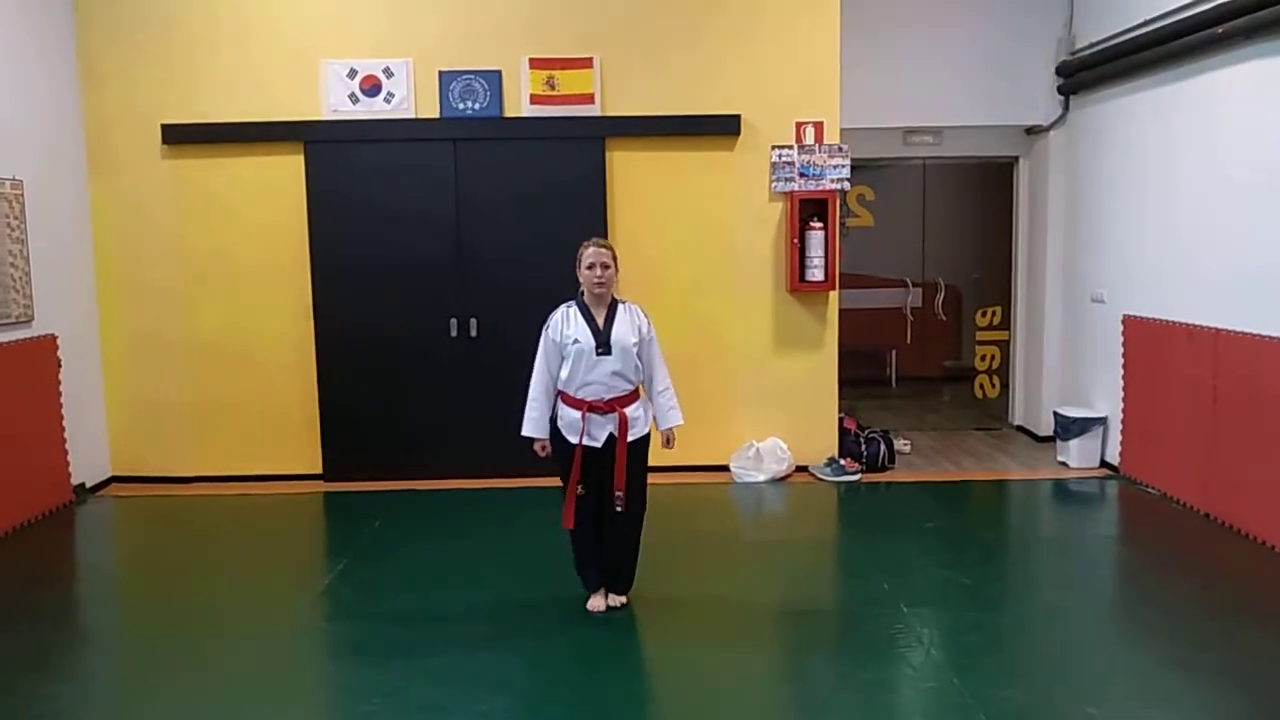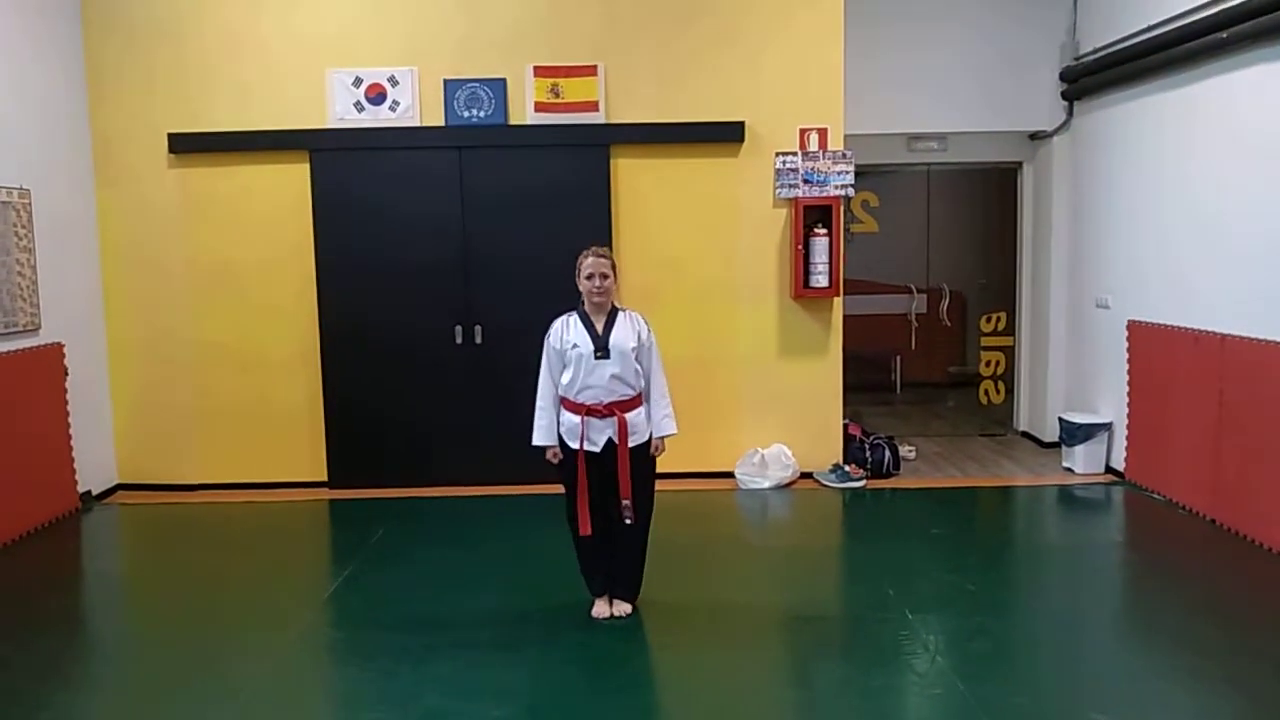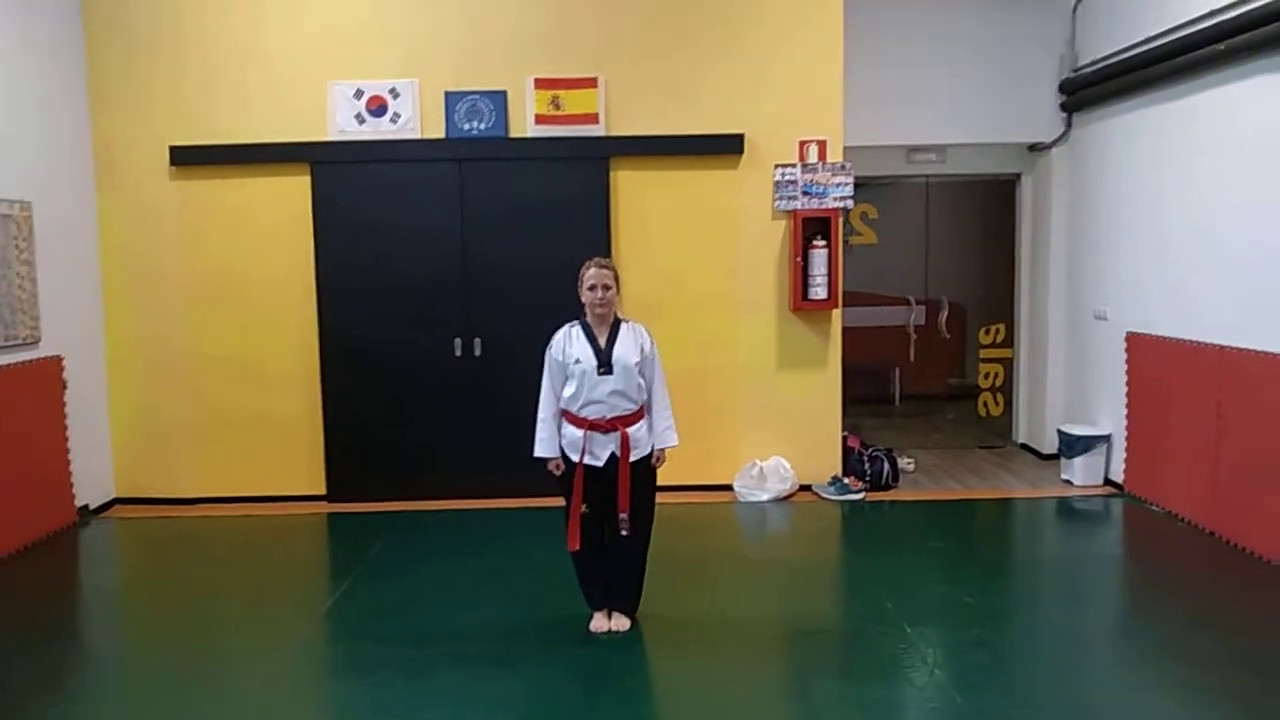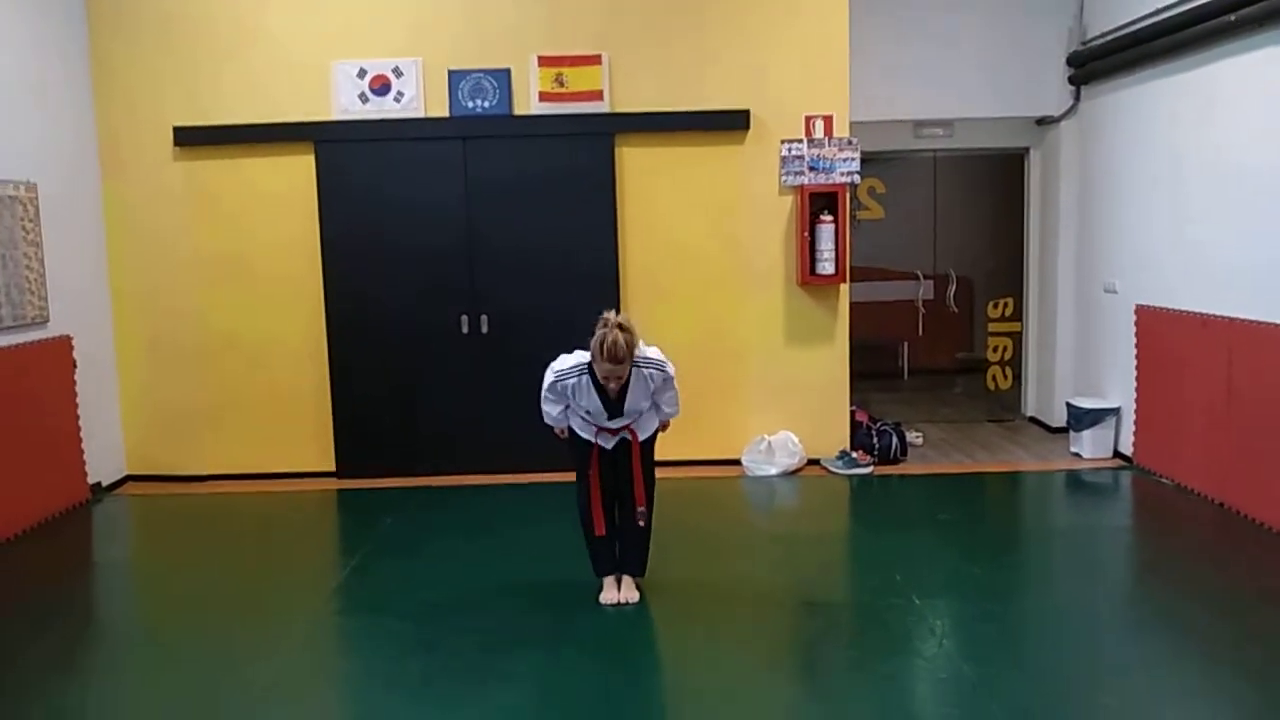
dt=0.5s
person 1, frame 1
left shoulder: (635, 318)
right shoulder: (561, 320)
left elbow: (656, 373)
right elbow: (544, 378)
left wrist: (667, 419)
right wrist: (538, 430)
left hip: (626, 425)
right hip: (578, 427)
left knee: (625, 508)
right knee: (583, 510)
left ankle: (618, 584)
right ankle: (595, 585)
person 1, frame 2
left shoulder: (635, 324)
right shoulder: (561, 329)
left elbow: (654, 380)
right elbow: (548, 387)
left wrist: (660, 429)
right wrist: (548, 439)
left hip: (629, 432)
right hip: (579, 433)
left knee: (630, 515)
right knee: (586, 516)
left ankle: (624, 592)
right ankle: (601, 592)
person 1, frame 3
left shoulder: (638, 336)
right shoulder: (564, 340)
left elbow: (657, 392)
right elbow: (550, 399)
left wrist: (661, 442)
right wrist: (550, 451)
left hip: (631, 445)
right hip: (581, 447)
left knee: (629, 528)
right knee: (585, 529)
left ankle: (622, 606)
right ankle: (599, 606)
person 1, frame 4
left shoulder: (652, 366)
right shoulder: (569, 372)
left elbow: (666, 390)
right elbow: (551, 392)
left wrist: (665, 415)
right wrist: (557, 421)
left hip: (636, 432)
right hip: (589, 434)
left knee: (636, 498)
right knee: (595, 500)
left ankle: (629, 575)
right ankle: (608, 576)
